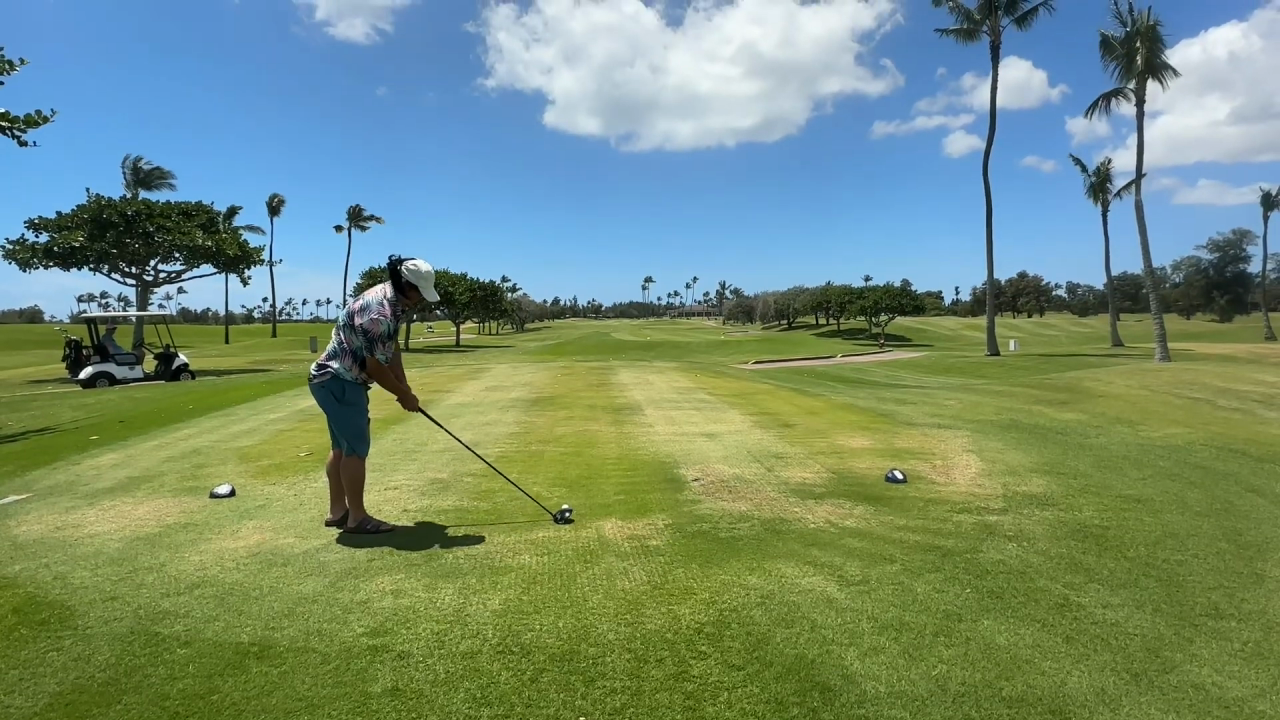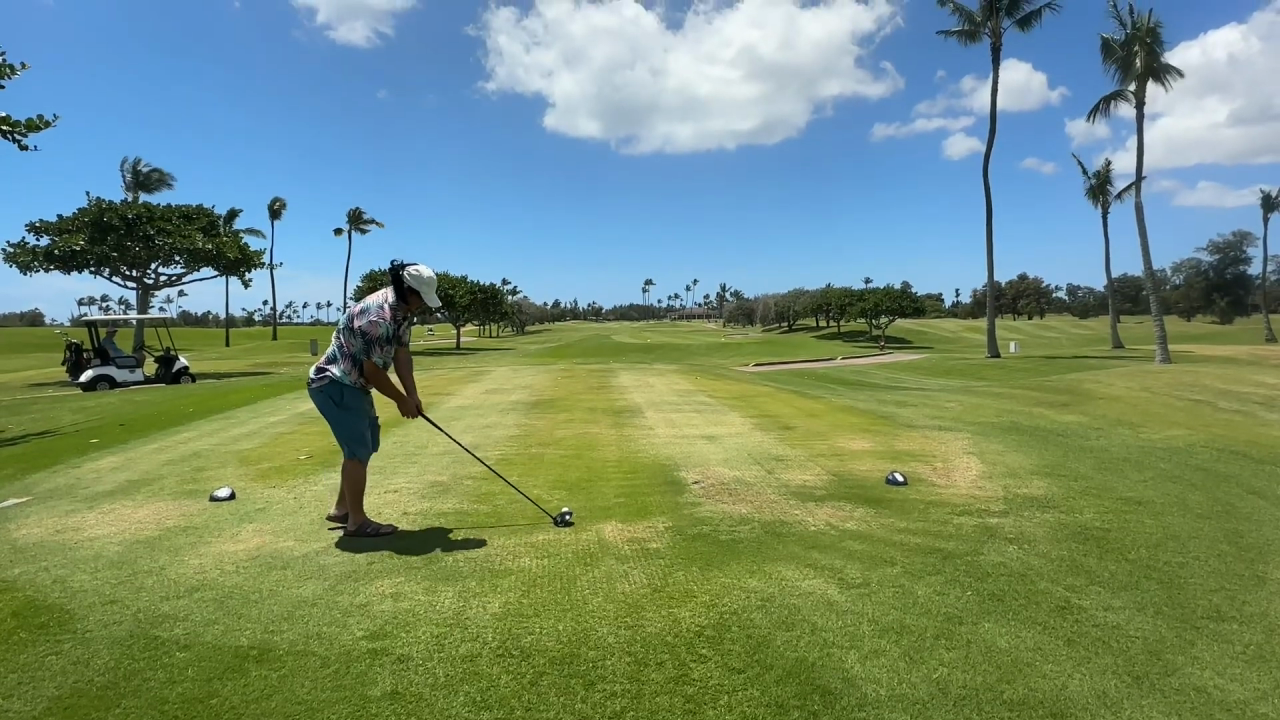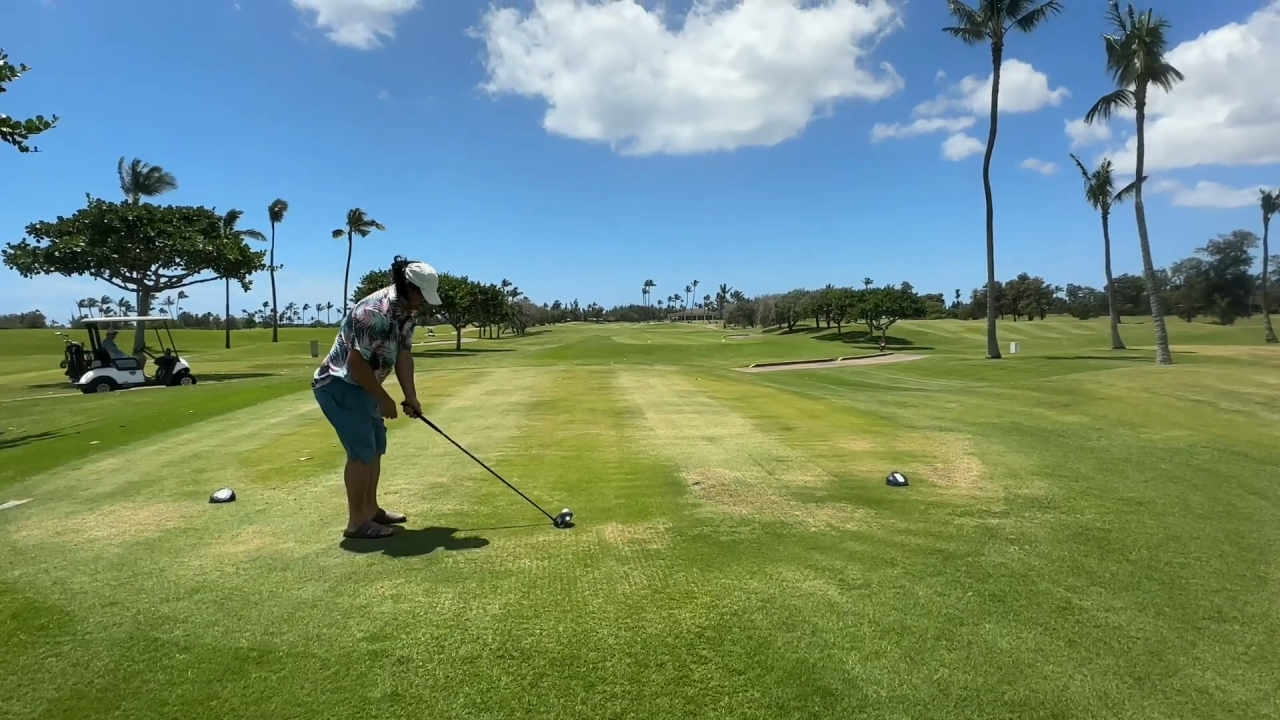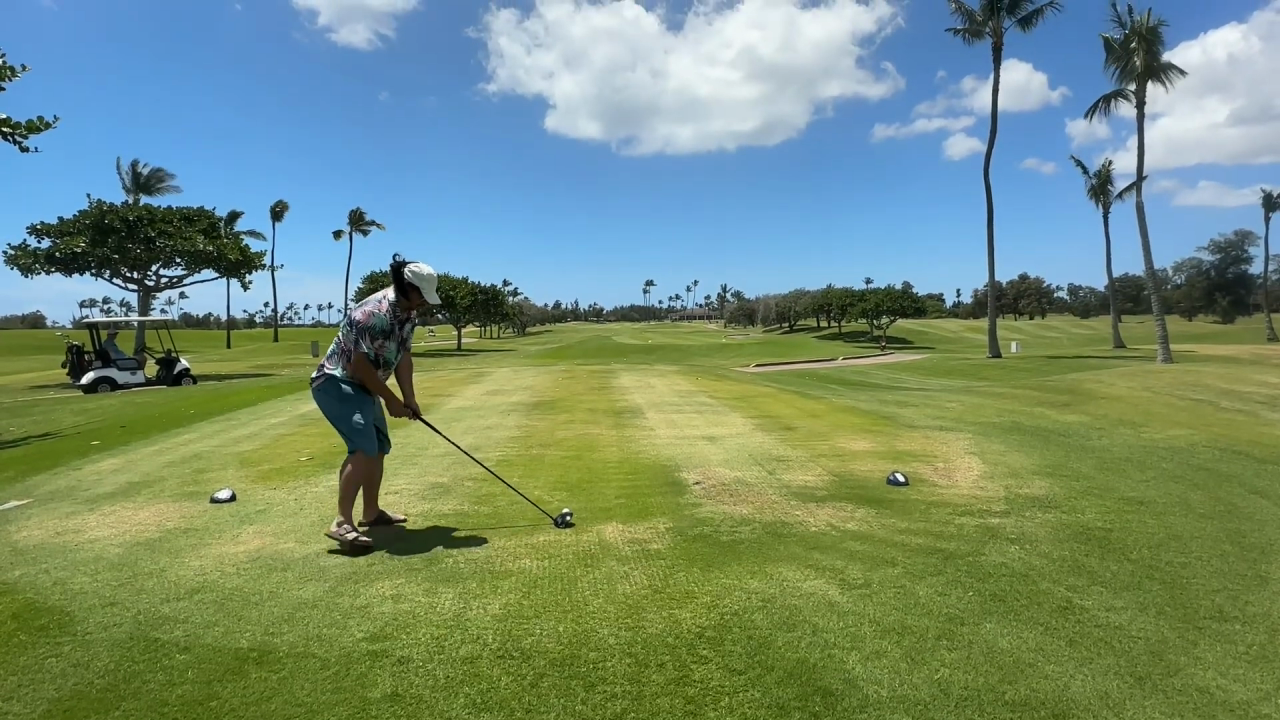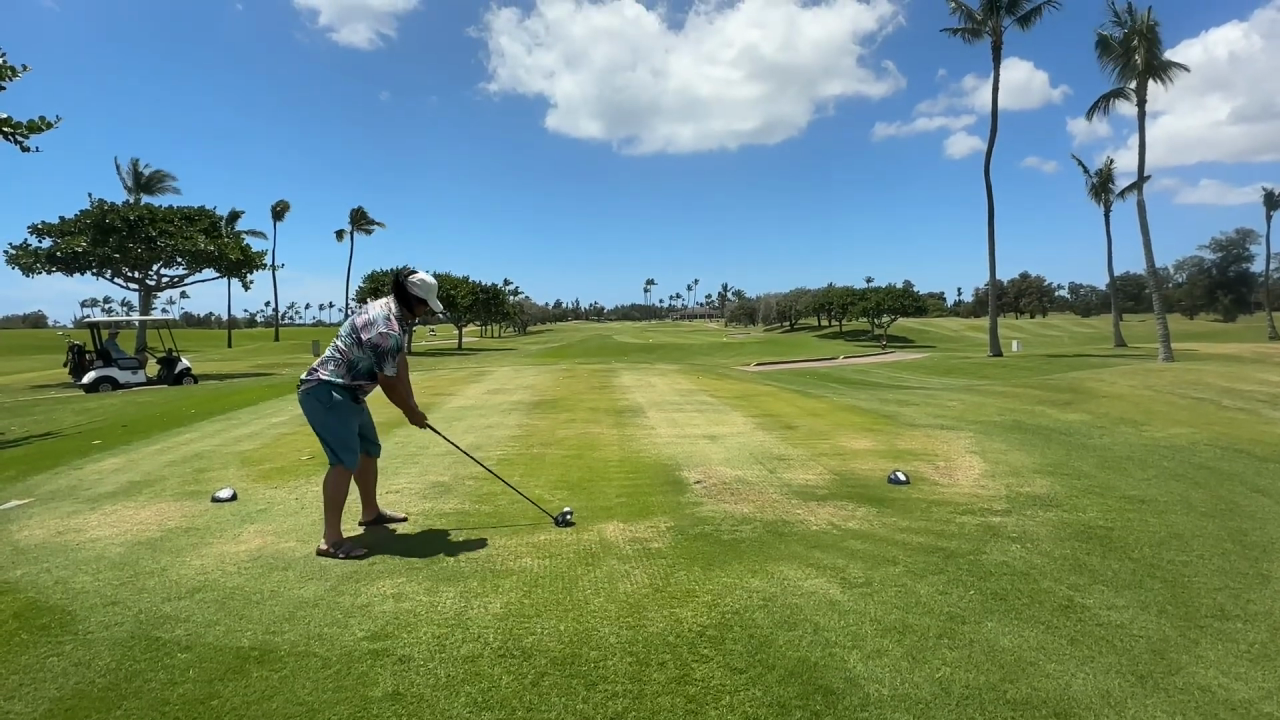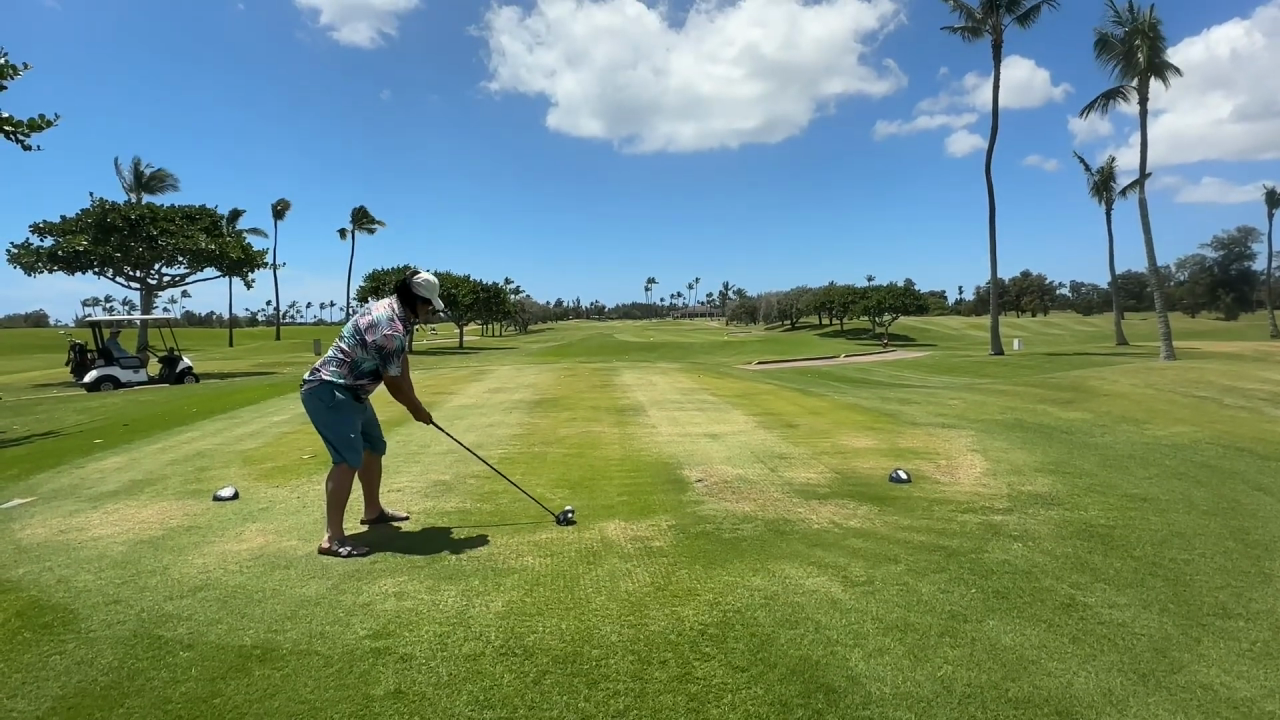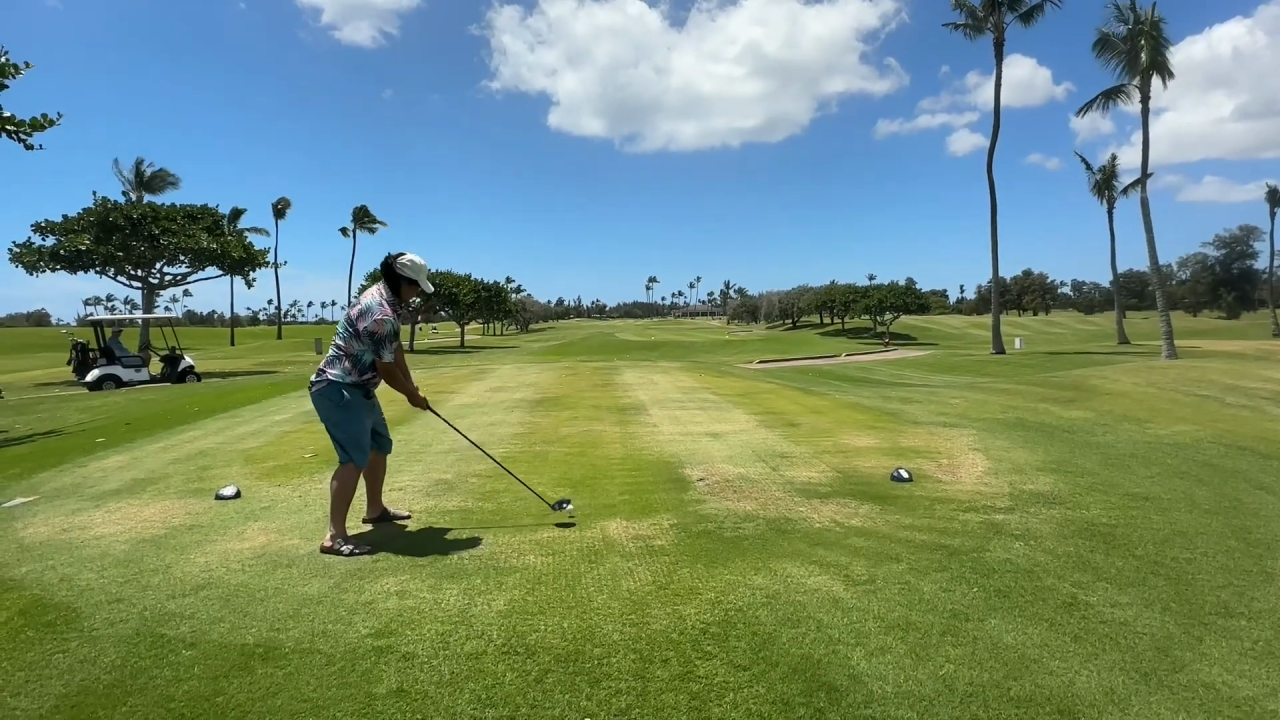
dt=0.4s
person 1, frame 1
left shoulder: (393, 301)
right shoulder: (378, 314)
left elbow: (391, 349)
right elbow: (376, 367)
left wrist: (404, 388)
right wrist: (403, 394)
left hip: (336, 379)
right hip: (338, 381)
left knee: (342, 446)
right knee: (356, 447)
left ankle: (338, 510)
right ankle: (357, 517)
person 1, frame 2
left shoulder: (402, 310)
right shoulder: (378, 318)
left elbow: (401, 354)
right elbow: (373, 371)
left wrist: (412, 395)
right wrist: (401, 400)
left hip: (350, 384)
right hip: (335, 384)
left knee: (367, 445)
right knee: (358, 450)
left ankle: (343, 507)
right ankle: (356, 520)
person 1, frame 3
left shoulder: (406, 313)
right shoulder: (375, 313)
left elbow: (403, 355)
right elbow: (356, 361)
left wrist: (410, 397)
right wrist: (383, 398)
left hip: (359, 387)
right hip: (338, 385)
left knee: (375, 448)
right knee: (361, 452)
left ankle: (371, 510)
right ankle: (357, 522)
person 1, frame 4
left shoulder: (407, 313)
right shoulder: (375, 313)
left elbow: (402, 357)
right elbow: (360, 363)
left wrist: (408, 399)
right wrist: (391, 400)
left hip: (360, 387)
right hip: (336, 385)
left knee: (378, 446)
right knee: (363, 448)
left ankle: (371, 511)
right ankle: (342, 522)
person 1, frame 5
left shoulder: (396, 314)
right shoulder: (385, 329)
left elbow: (400, 364)
right elbow: (388, 382)
left wrist: (412, 404)
right wrist: (412, 413)
left hip: (346, 391)
right hip: (326, 391)
left knee: (368, 449)
right knee: (345, 459)
left ankle: (371, 512)
right ankle: (331, 538)
person 1, frame 6
left shoulder: (394, 310)
right shoulder: (390, 329)
left elbow: (401, 364)
right elbow: (393, 382)
left wrist: (414, 401)
right wrist: (416, 409)
left hip: (349, 391)
right hip: (329, 391)
left knee: (373, 446)
right knee: (348, 458)
left ankle: (373, 510)
right ankle: (332, 537)
person 1, frame 7
left shoulder: (385, 298)
right shoulder: (381, 315)
left elbow: (394, 347)
right elbow: (386, 368)
left wrist: (411, 384)
right wrist: (411, 395)
left hip: (357, 389)
right hip: (338, 390)
left knee: (379, 445)
right knee: (355, 457)
left ankle: (375, 509)
right ankle: (334, 535)
